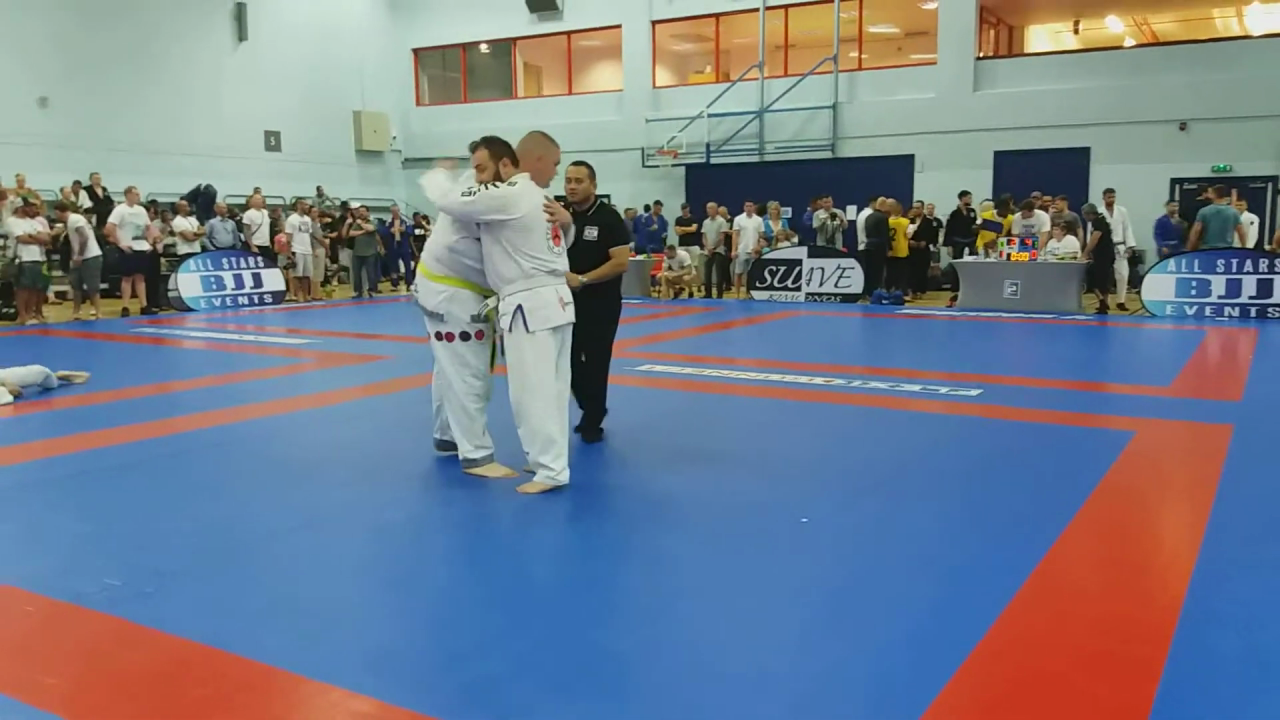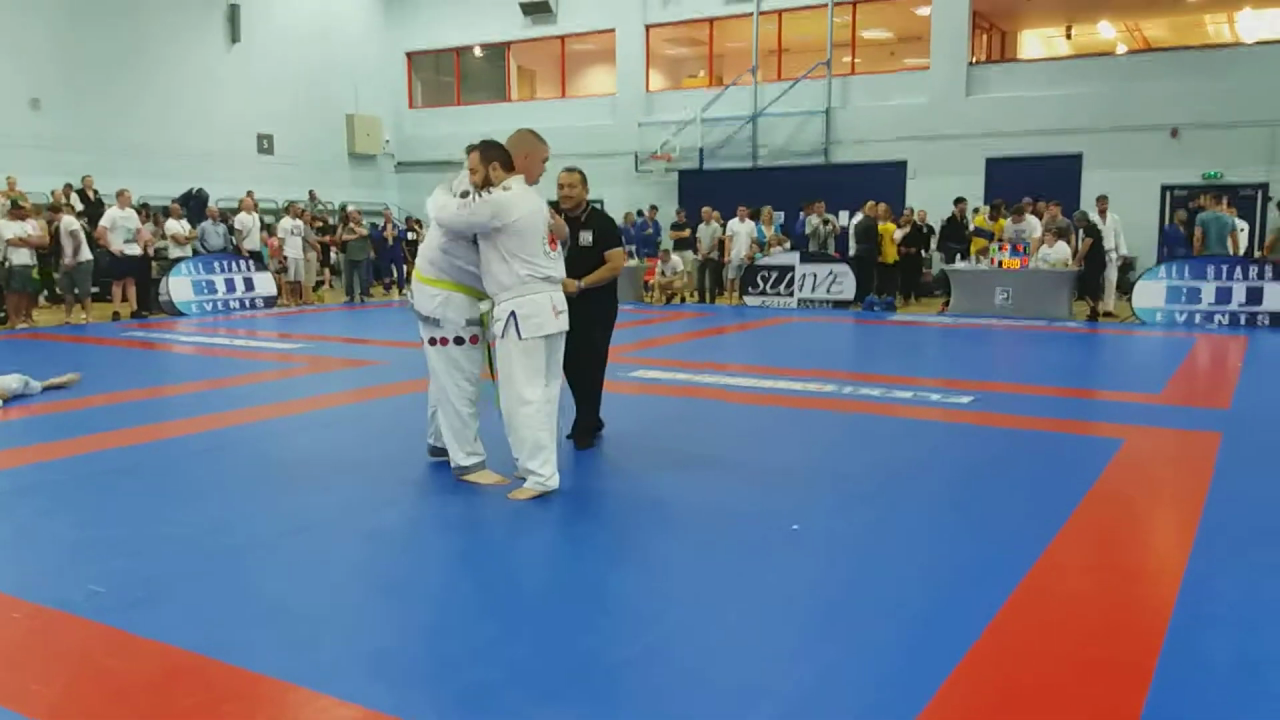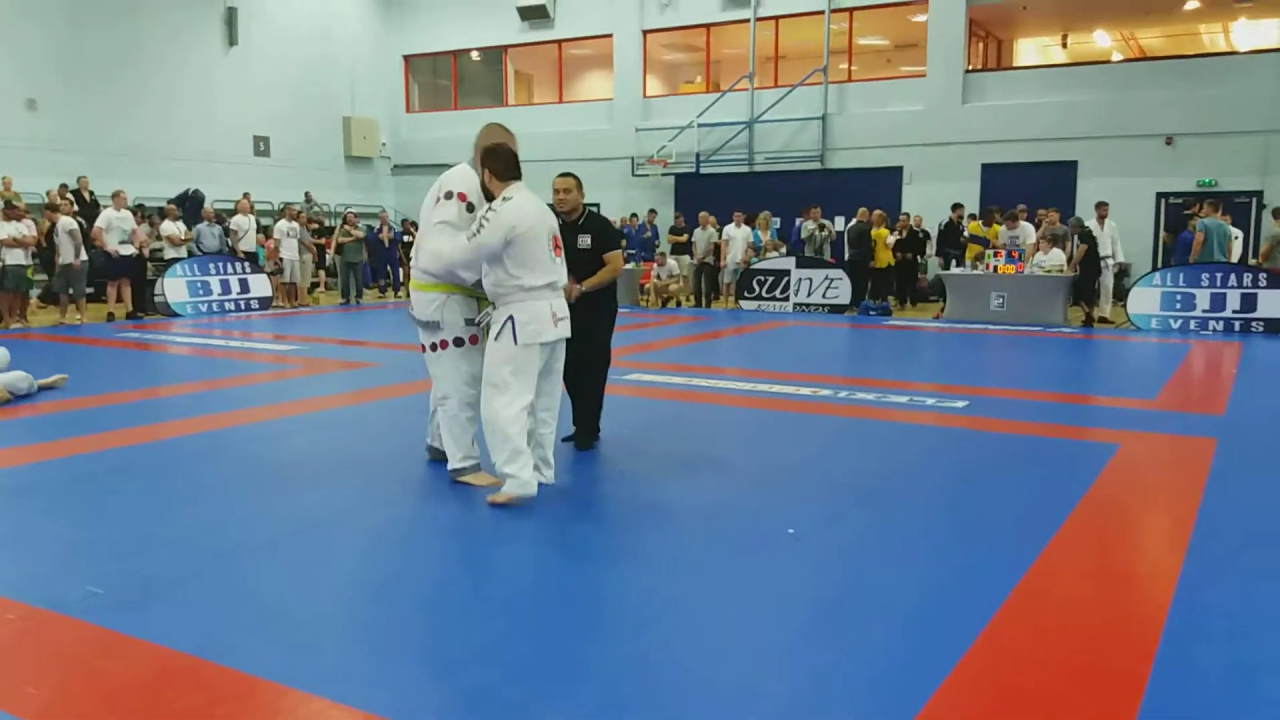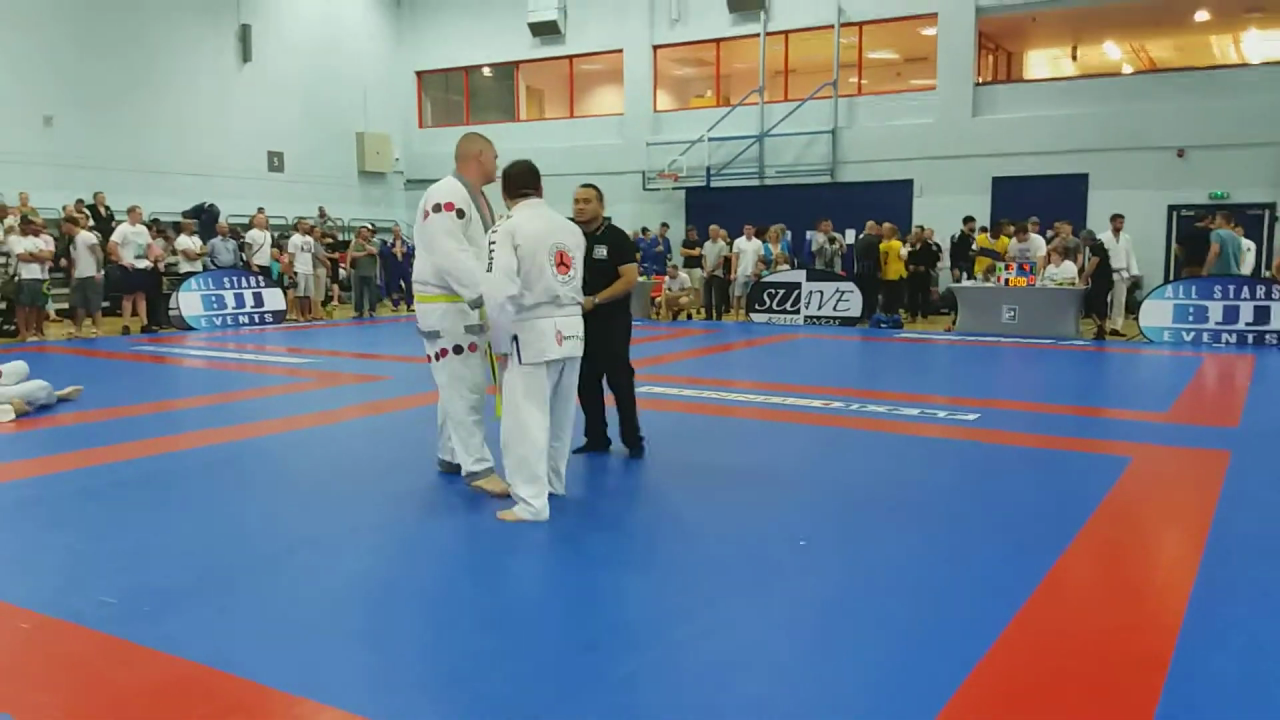
dt=0.2s
person 1, frame 1
left shoulder: (507, 195)
right shoulder: (534, 197)
left elbow: (446, 199)
left wrist: (437, 174)
left hip: (530, 306)
right hip: (555, 300)
left knee: (532, 390)
right knee: (551, 387)
left ankle: (551, 469)
right ankle: (548, 459)
person 1, frame 2
left shoulder: (499, 200)
right shoulder: (531, 200)
left elbow: (446, 216)
left wrist: (441, 199)
left hip: (522, 312)
right hip: (550, 307)
left knee: (521, 396)
right knee: (543, 394)
left ankle: (542, 474)
right ankle: (539, 465)
person 1, frame 3
left shoulder: (503, 211)
right shoulder: (540, 209)
left elbow: (461, 255)
left wrist: (428, 255)
left hip: (522, 317)
right hip: (553, 313)
left knee: (503, 399)
right knee: (544, 401)
left ankle: (519, 480)
right ankle: (538, 469)
person 1, frame 4
left shoulder: (508, 229)
right shoulder: (570, 228)
left elbow: (499, 293)
left wrist: (501, 342)
left hip: (533, 333)
right hip: (571, 329)
left knee: (524, 421)
right knee: (560, 416)
left ankle: (531, 503)
right ankle: (552, 480)
person 2, frame 1
right shoulder: (489, 185)
right elbow: (457, 240)
left hip: (459, 287)
right hip: (452, 289)
left knee: (453, 369)
right knee: (468, 375)
left ankle: (447, 436)
right ankle: (476, 455)
person 2, frame 2
right shoulder: (479, 186)
right elbow: (451, 238)
left hip: (458, 292)
right hip: (446, 292)
left knee: (450, 376)
right knee: (460, 380)
left ankle: (441, 443)
right ankle: (468, 461)
person 2, frame 3
left shoulder: (483, 187)
right shoulder: (459, 183)
right elbow: (441, 243)
right wrist: (486, 277)
left hip: (461, 296)
right hip: (442, 295)
left knee: (455, 378)
right knee: (459, 382)
left ankle: (440, 443)
right ankle: (463, 463)
person 2, frame 4
left shoulder: (478, 198)
right shoulder: (446, 195)
right elbow: (449, 256)
right wrist: (487, 297)
left hip: (468, 308)
right hip: (445, 307)
left knee: (466, 387)
right knee: (463, 389)
left ankle: (451, 457)
right ankle: (478, 468)
person 3, frame 1
left shoulder: (609, 218)
left elbow: (621, 262)
left wrist: (583, 279)
left hip: (601, 303)
left knee: (595, 363)
right knee: (568, 358)
left ankle: (592, 423)
right ankle: (592, 412)
person 3, frame 2
left shoulder: (602, 222)
left elbow: (616, 264)
left wrist: (580, 284)
left hip: (598, 306)
right hip: (566, 306)
left knee: (591, 367)
right knee: (571, 365)
left ankle: (585, 428)
right ankle: (589, 422)
person 3, frame 3
left shoulder: (599, 225)
left elbow: (615, 266)
left wrist: (581, 288)
left hip: (598, 308)
right hip: (566, 309)
left knee: (594, 367)
right knee: (571, 370)
left ankle: (588, 429)
right ankle: (583, 426)
person 3, frame 4
left shoulder: (617, 238)
left elbow: (630, 279)
left wrist: (594, 300)
left hip: (612, 320)
right hip: (581, 321)
left knee: (620, 379)
right knee: (586, 382)
left ankle: (632, 438)
right ankle: (596, 437)
